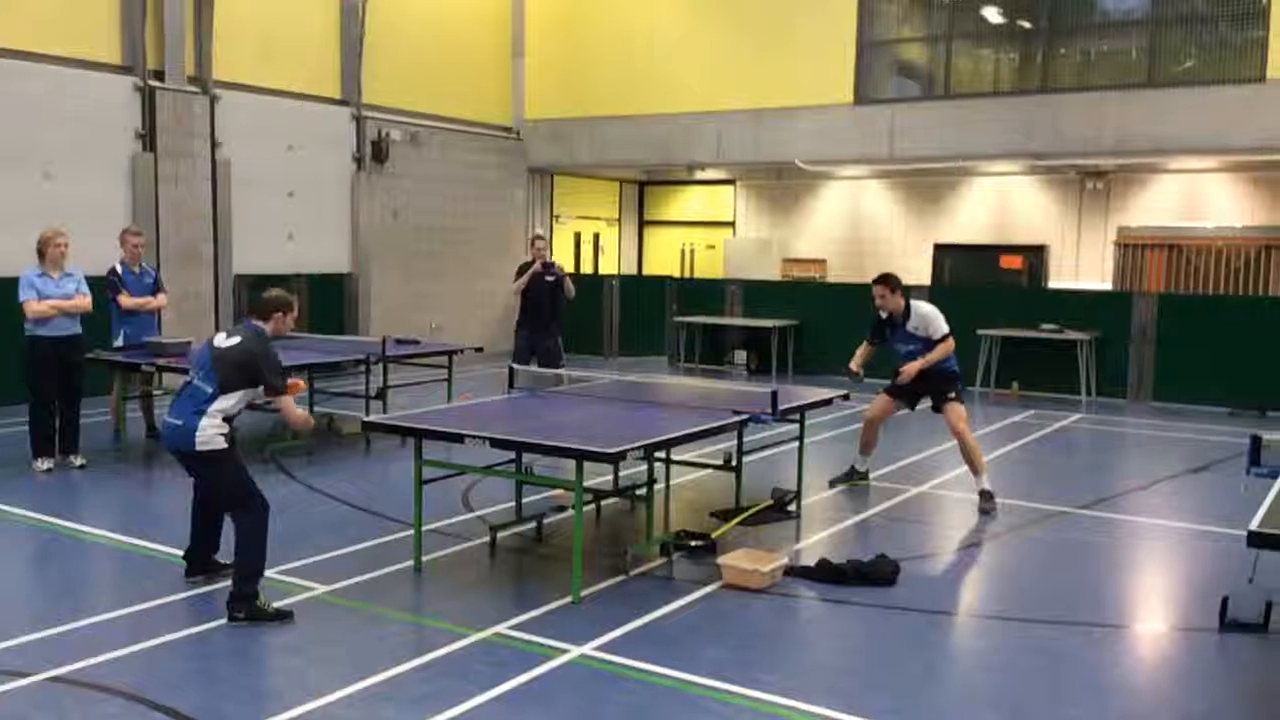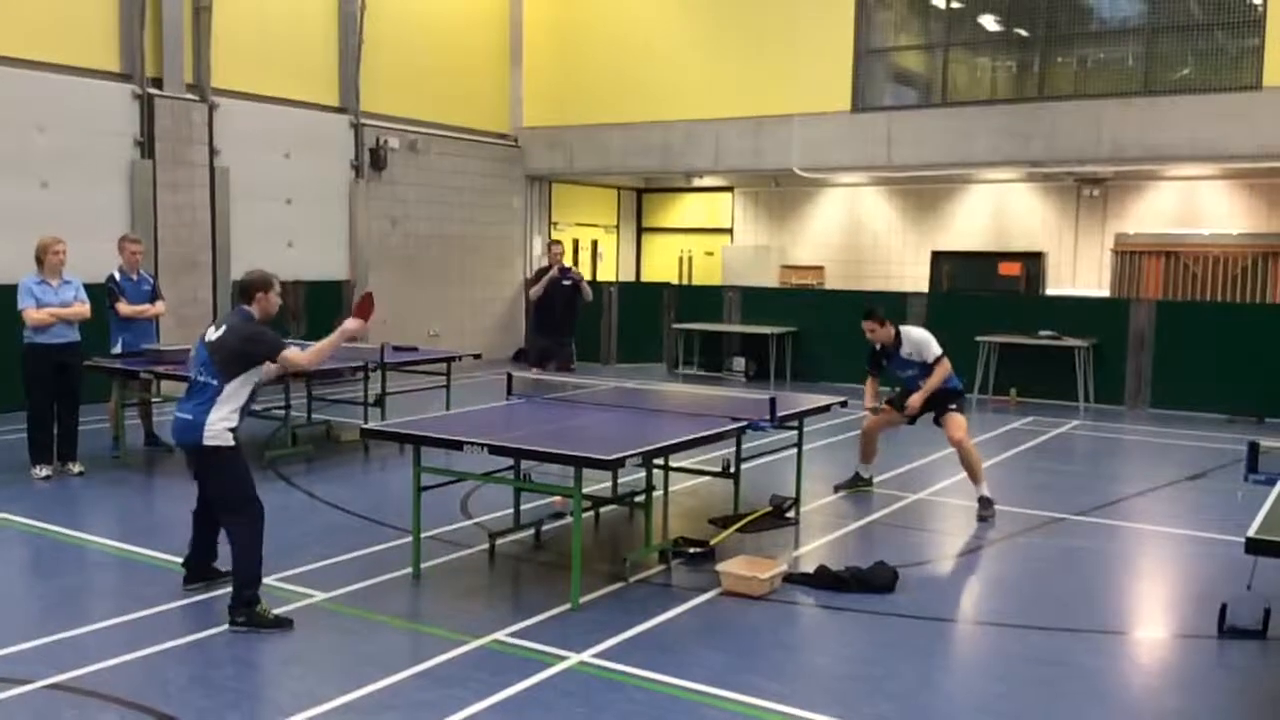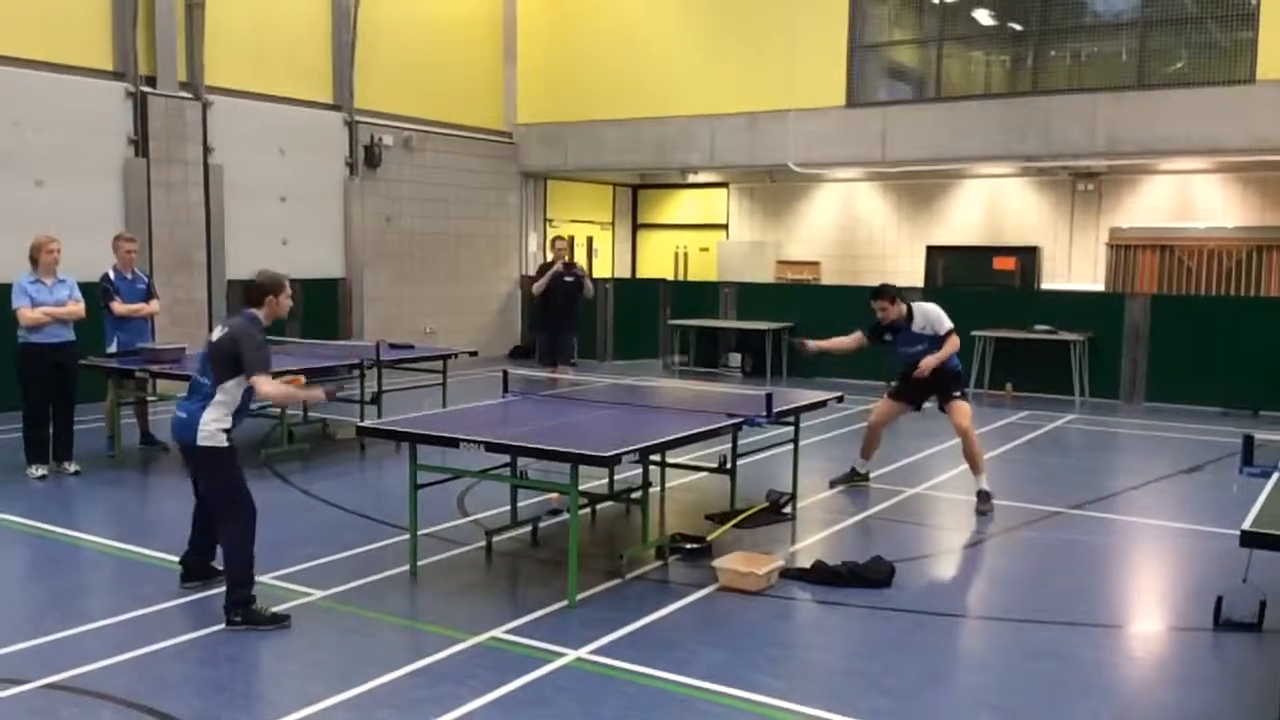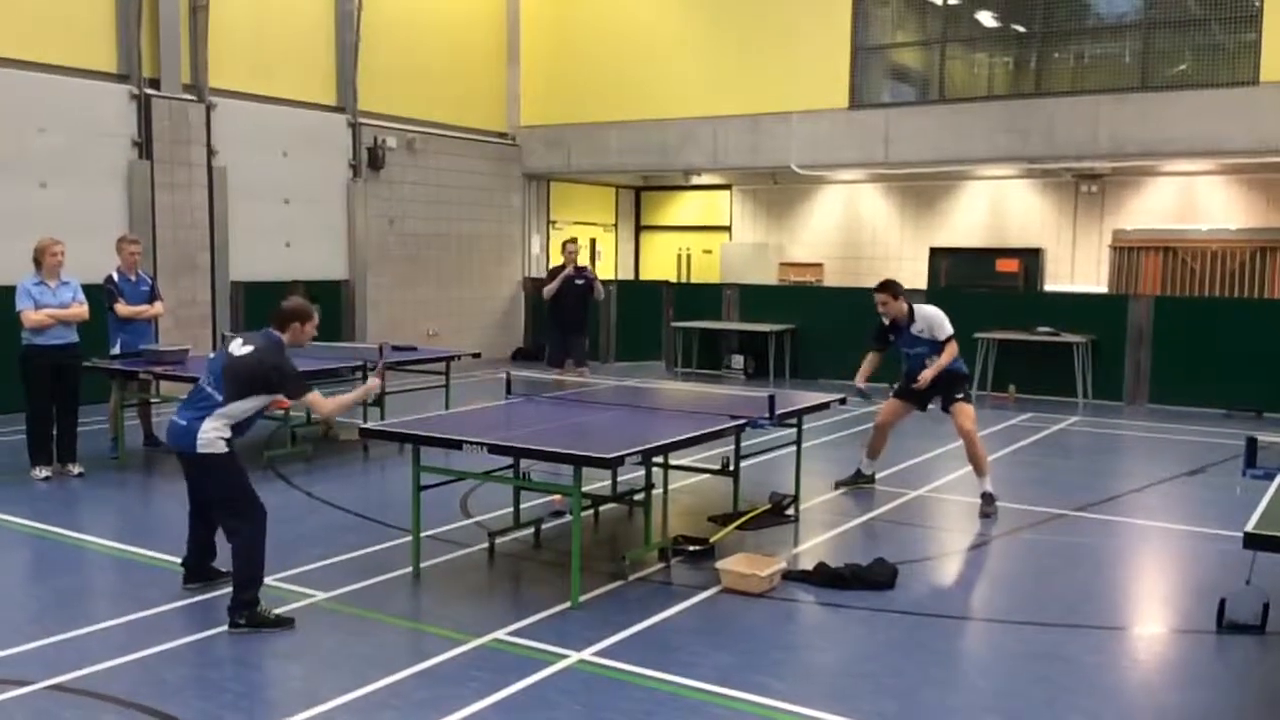
dt=0.3s
person 1, frame 1
left shoulder: (227, 336)
right shoulder: (260, 351)
right elbow: (292, 415)
left wrist: (270, 391)
right wrist: (310, 421)
left hip: (175, 427)
right hip: (201, 436)
left knee: (211, 491)
right knee: (251, 509)
left ankle: (200, 562)
right ankle: (244, 602)
person 1, frame 2
left shoulder: (223, 326)
right shoulder: (250, 332)
right elbow: (304, 360)
left wrist: (271, 369)
right wrist: (343, 332)
left hip: (187, 425)
right hip: (212, 433)
left knee: (212, 500)
right knee: (246, 513)
left ankle: (198, 569)
right ankle: (245, 608)
person 1, frame 3
left shoulder: (236, 326)
right shoulder: (249, 335)
right elbow: (267, 391)
left wrist: (286, 385)
right wrist: (307, 395)
left hip: (190, 424)
right hip: (207, 432)
left knee: (210, 499)
right knee: (238, 512)
left ankle: (195, 567)
right ankle: (240, 607)
person 1, frame 4
left shoulder: (246, 341)
right shoulder: (273, 361)
right elbow: (323, 409)
left wrist: (264, 400)
right wrist: (365, 391)
left hip: (182, 429)
right hip: (205, 440)
left knee: (205, 504)
right knee: (248, 518)
left ankle: (197, 570)
right ankle: (244, 610)
person 2, frame 1
left shoulder: (76, 276)
right shoulder: (29, 278)
left elbow: (87, 305)
right elbow: (32, 311)
left wrist: (53, 303)
right wrist: (70, 306)
left hip: (72, 342)
right hip: (41, 344)
left knee: (71, 398)
right knee: (42, 400)
left ankle: (70, 451)
right ankle: (42, 455)
person 2, frame 2
left shoulder: (74, 283)
right shoulder: (28, 285)
left elbow: (85, 313)
right elbow: (31, 319)
left wrist: (52, 312)
right wrist: (69, 314)
left hip: (70, 350)
right hip: (39, 352)
left knee: (70, 406)
right knee: (40, 408)
left ankle: (68, 459)
right ankle: (41, 462)
person 2, frame 3
left shoulder: (69, 282)
right shoulder: (22, 284)
left elbow: (80, 312)
right elbow: (26, 319)
left wrist: (46, 310)
right wrist: (64, 313)
left hip: (65, 349)
right hip: (34, 351)
left knee: (65, 405)
right knee: (36, 407)
left ankle: (64, 458)
right ankle: (36, 461)
person 2, frame 4
left shoulder: (72, 284)
right shoulder: (26, 286)
left elbow: (84, 314)
right elbow: (29, 321)
left wrist: (50, 312)
right wrist: (68, 315)
left hip: (69, 351)
right hip: (37, 353)
left knee: (69, 407)
right knee: (39, 409)
left ankle: (68, 460)
right ankle: (40, 463)
person 3, frame 1
left shoulder: (925, 312)
right shoulder: (883, 319)
left elbow: (948, 345)
right elbow: (869, 345)
left wrist: (919, 364)
right wrist: (856, 362)
left hip: (942, 373)
right hip: (910, 373)
left knee: (959, 428)
right knee: (871, 417)
left ankle: (985, 490)
right ankle: (859, 469)
person 3, frame 2
left shoulder: (917, 337)
right shoulder: (878, 350)
left elbow: (944, 368)
right elbow: (873, 378)
left wrist: (921, 396)
right wrist: (870, 402)
left hip: (945, 390)
right hip: (913, 393)
left knee: (958, 438)
right knee: (869, 427)
left ankle: (984, 498)
right ankle: (863, 477)
person 3, frame 3
left shoulder: (929, 311)
right shoulder: (882, 326)
left elbow: (954, 341)
right elbow: (852, 341)
left wrist: (934, 359)
right wrist: (817, 345)
left hip: (947, 375)
right hip: (911, 376)
left knee: (964, 427)
right knee: (875, 422)
left ankle: (983, 490)
right ankle: (860, 471)
person 3, frame 4
left shoulder: (929, 314)
right shoulder: (886, 325)
left elbow: (952, 348)
right elbow: (875, 354)
left wrist: (932, 371)
right wrist: (860, 377)
left hip: (950, 375)
right hip: (917, 377)
left knee: (967, 429)
right knee: (881, 423)
left ankle: (987, 493)
right ankle: (865, 473)
person 4, frame 1
left shoulder: (151, 273)
right shoulder: (115, 273)
left elbow: (162, 302)
right elbow: (124, 303)
left wrist: (135, 302)
right wrist: (148, 300)
left hip: (149, 339)
right hip: (125, 340)
left knee: (147, 386)
right knee: (120, 387)
left ankle: (151, 427)
right ankle: (118, 431)
person 4, frame 2
left shoulder: (149, 280)
right shoulder: (113, 280)
left elbow: (160, 309)
right elbow: (122, 310)
left wrist: (133, 310)
right wrist: (147, 307)
left hip: (148, 346)
right hip: (124, 347)
left knee: (145, 393)
right knee: (119, 395)
left ankle: (150, 436)
right ankle: (116, 440)
person 4, frame 3
left shoulder: (144, 279)
right shoulder: (108, 280)
left elbow: (155, 308)
right elbow: (117, 310)
left wrist: (128, 310)
right wrist: (141, 306)
left hip: (143, 345)
right hip: (119, 347)
left knee: (141, 392)
right knee: (115, 394)
left ankle: (145, 435)
right ankle: (112, 439)
person 4, frame 4
left shoulder: (148, 280)
right shoulder: (112, 281)
left elbow: (159, 310)
right elbow: (121, 311)
left wrist: (132, 311)
right wrist: (145, 308)
left hip: (146, 346)
right hip: (122, 348)
left knee: (144, 394)
right knee: (119, 395)
left ankle: (149, 437)
right ankle: (115, 441)
